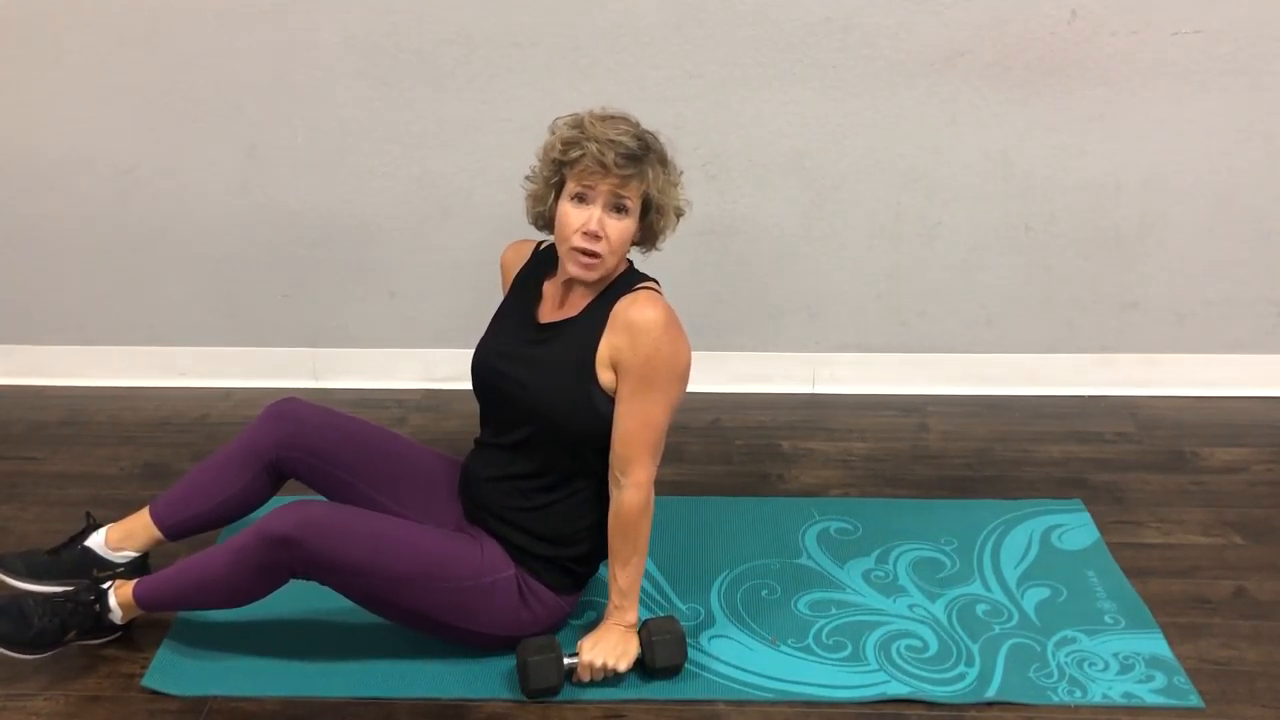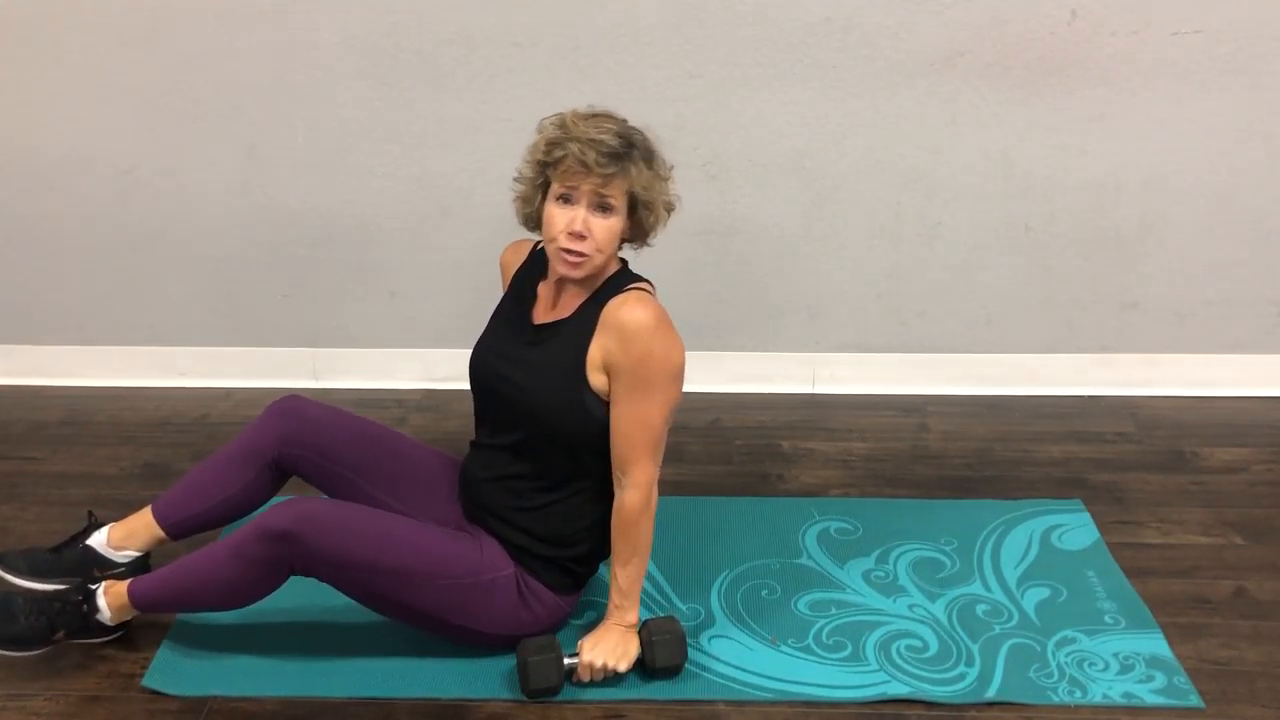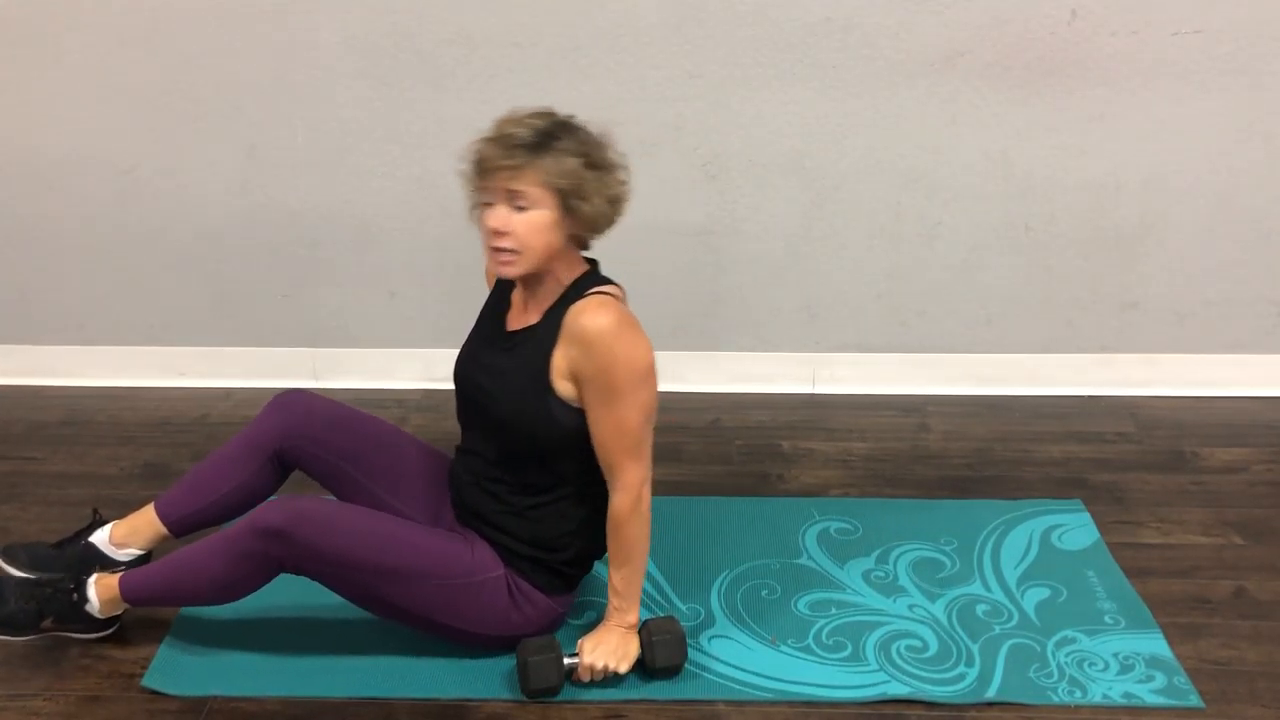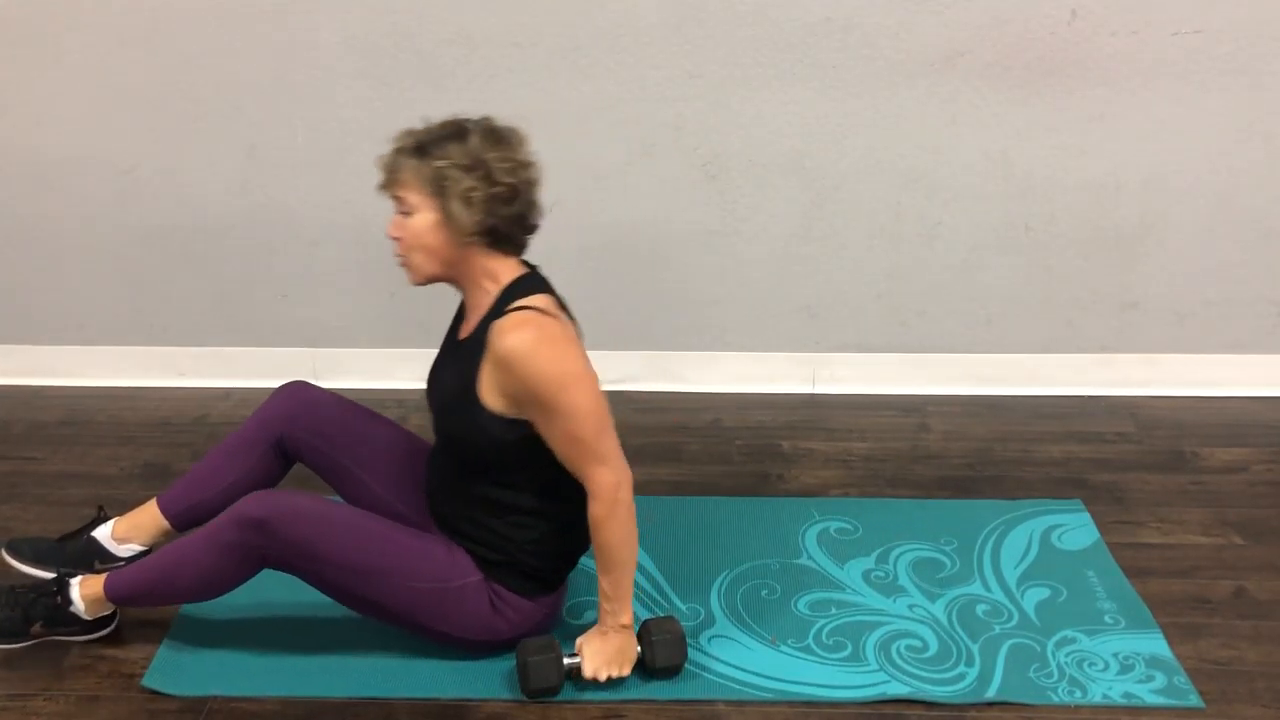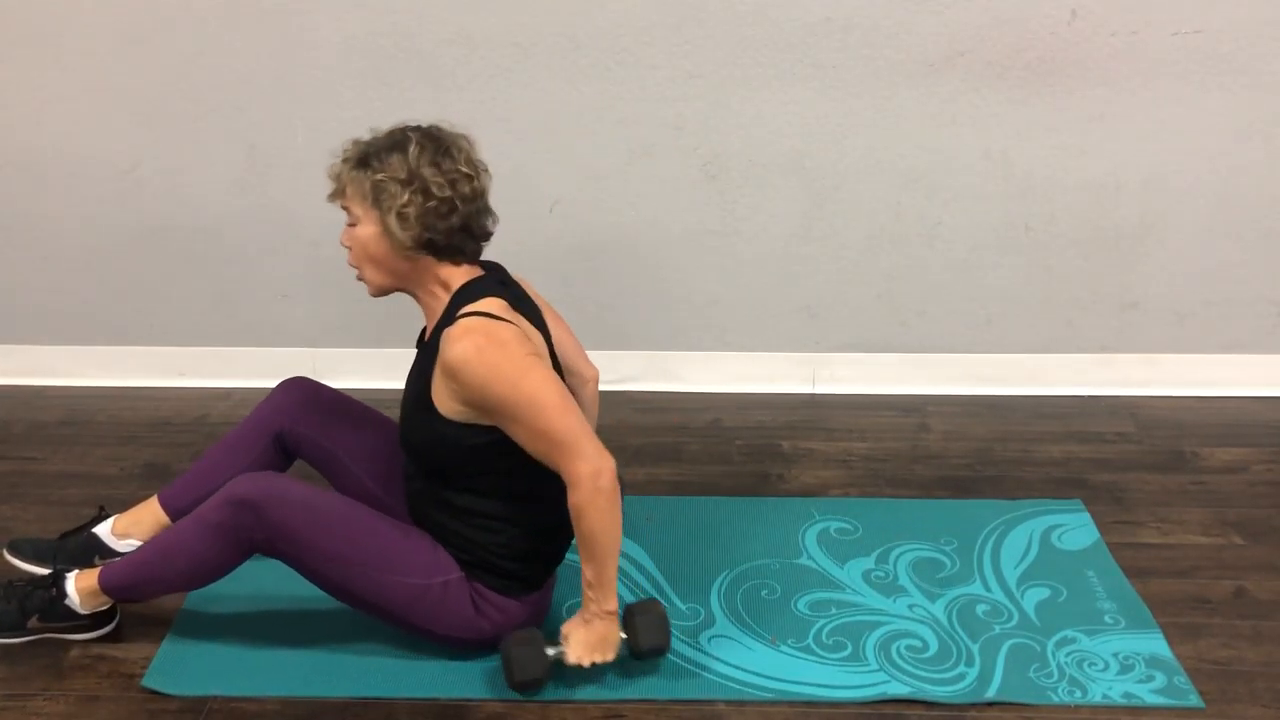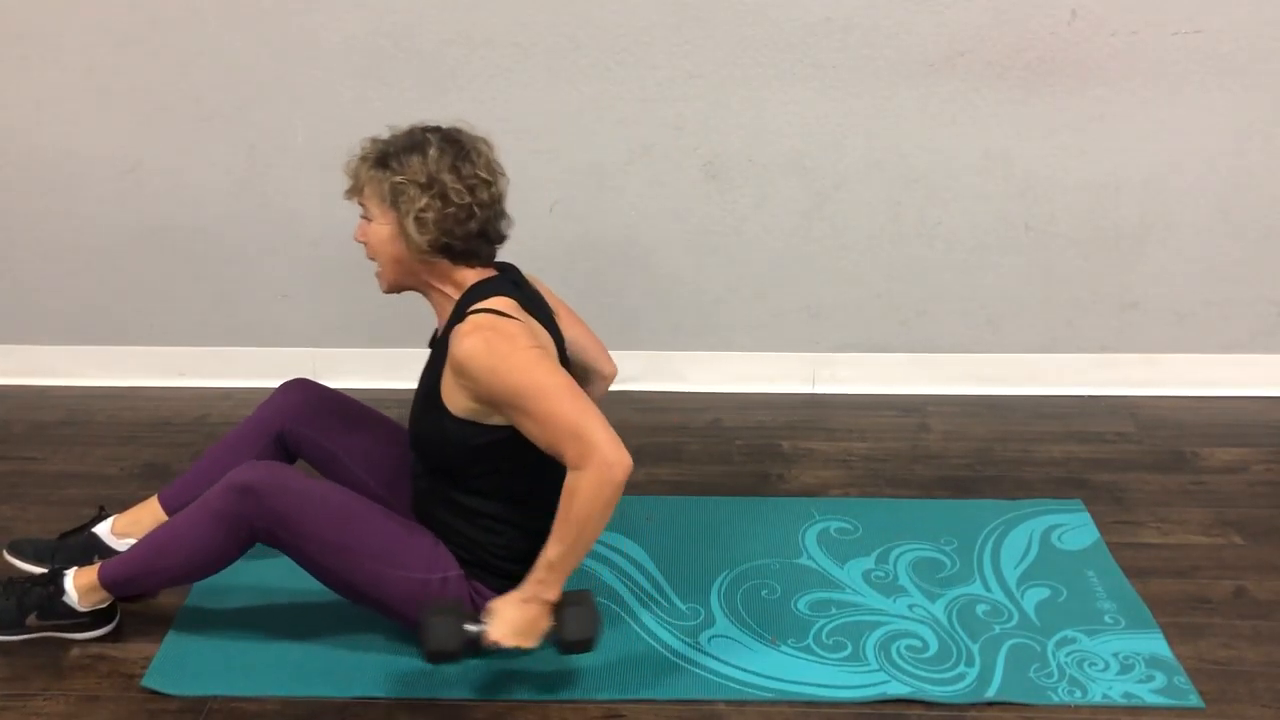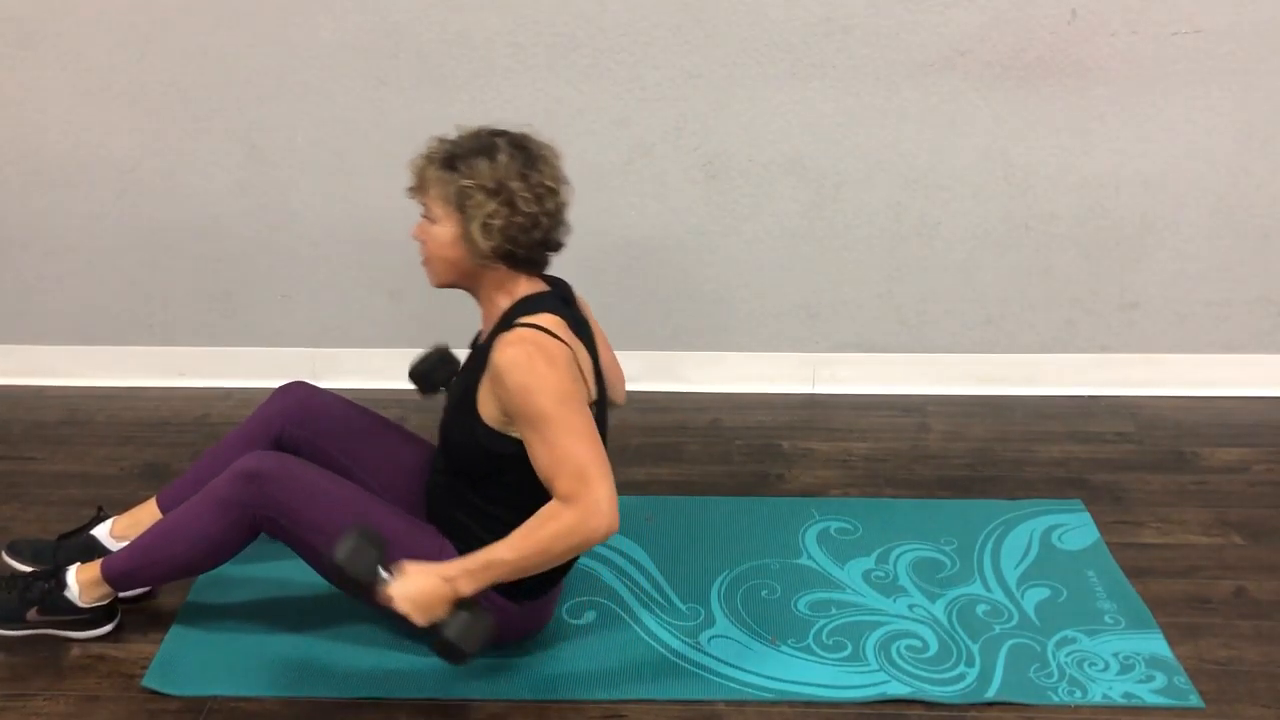
dt=0.2s
person 1, frame 1
left shoulder: (642, 322)
right shoulder: (523, 263)
left elbow: (632, 483)
left wrist: (621, 620)
left hip: (525, 581)
right hip: (472, 501)
left knee: (297, 530)
right knee: (287, 427)
left ankle: (111, 605)
right ankle: (111, 550)
person 1, frame 2
left shoulder: (633, 322)
right shoulder: (522, 265)
left elbow: (635, 485)
left wrist: (621, 620)
left hip: (525, 581)
right hip: (473, 501)
left knee: (297, 527)
right knee: (290, 424)
left ankle: (104, 606)
right ankle: (113, 549)
person 1, frame 3
left shoulder: (599, 326)
right shoulder: (508, 274)
left elbow: (629, 484)
left wrist: (621, 622)
left hip: (516, 585)
right hip: (466, 506)
left knee: (286, 526)
right knee: (293, 418)
left ankle: (96, 599)
right ankle: (116, 546)
person 1, frame 4
left shoulder: (524, 337)
right shoulder: (493, 284)
left elbow: (609, 482)
left wrist: (616, 625)
left hip: (498, 591)
right hip: (454, 515)
left knee: (266, 520)
right knee: (294, 408)
left ankle: (85, 602)
right ankle: (121, 542)
person 1, frame 5
left shoulder: (475, 342)
right shoulder: (481, 285)
left elbow: (594, 472)
right elbow: (582, 381)
left wrist: (598, 613)
right wrist: (536, 482)
left hip: (482, 593)
right hip: (452, 518)
left knee: (254, 501)
right knee: (294, 406)
left ankle: (81, 598)
right ankle: (121, 540)
person 1, frame 6
left shoulder: (482, 338)
right shoulder: (502, 286)
left elbow: (607, 461)
right elbow: (600, 371)
left wrist: (536, 595)
right wrist: (522, 452)
left hip: (480, 588)
right hip: (455, 516)
left knee: (256, 490)
right knee: (296, 407)
left ankle: (83, 595)
right ankle: (118, 538)
person 1, frame 7
left shoulder: (527, 352)
right shoulder: (541, 296)
left elbow: (594, 512)
right elbow: (612, 390)
left wrist: (453, 581)
left hip: (489, 592)
right hip: (463, 516)
left knee: (262, 480)
right knee: (295, 408)
left ankle: (85, 592)
right ankle: (117, 539)
